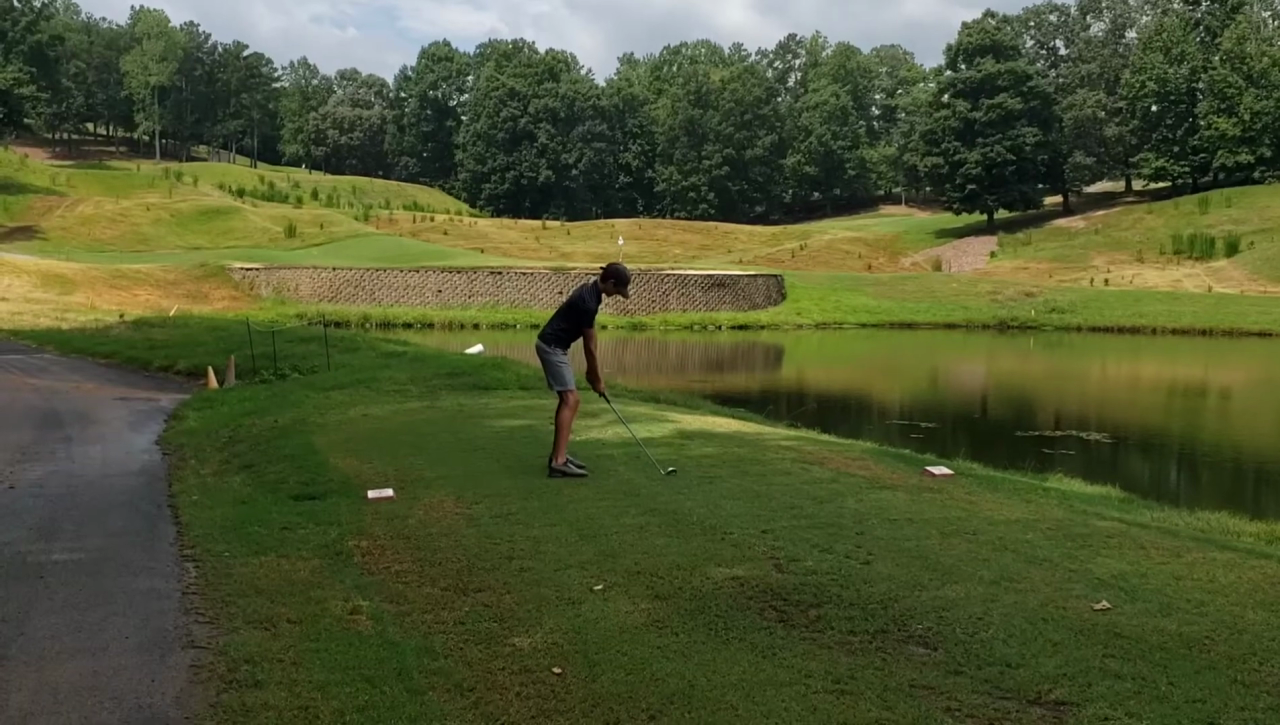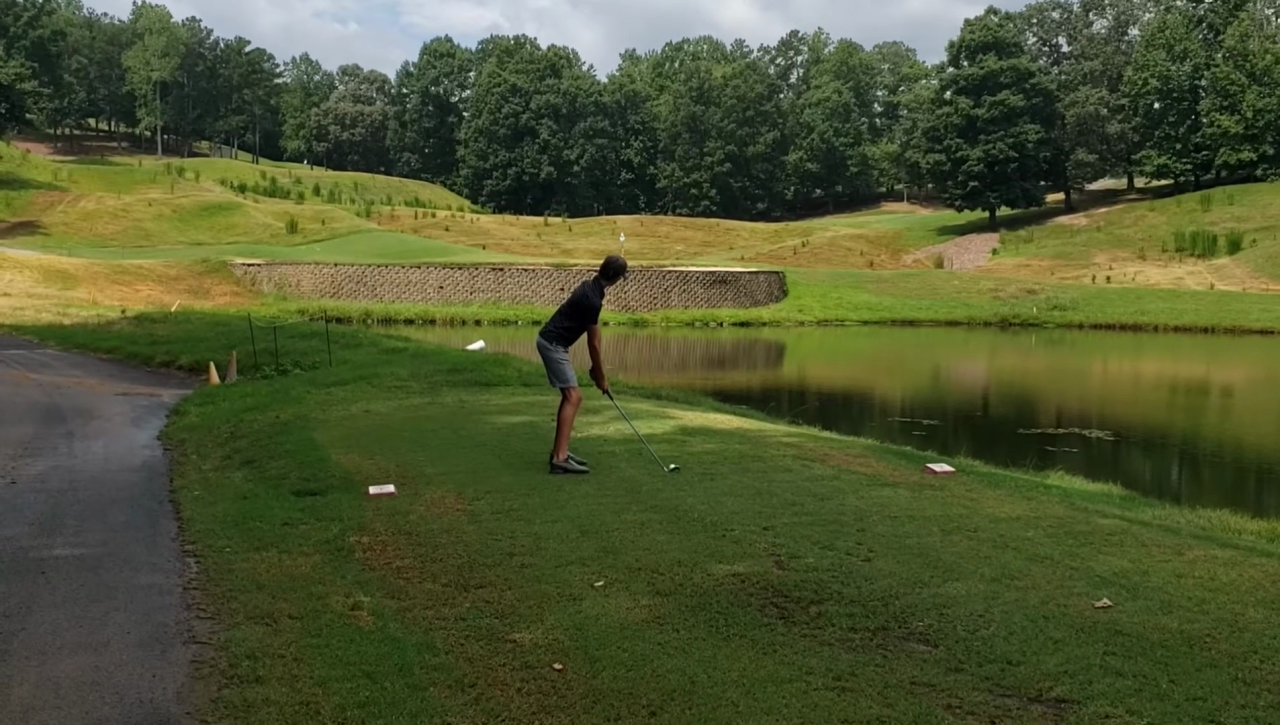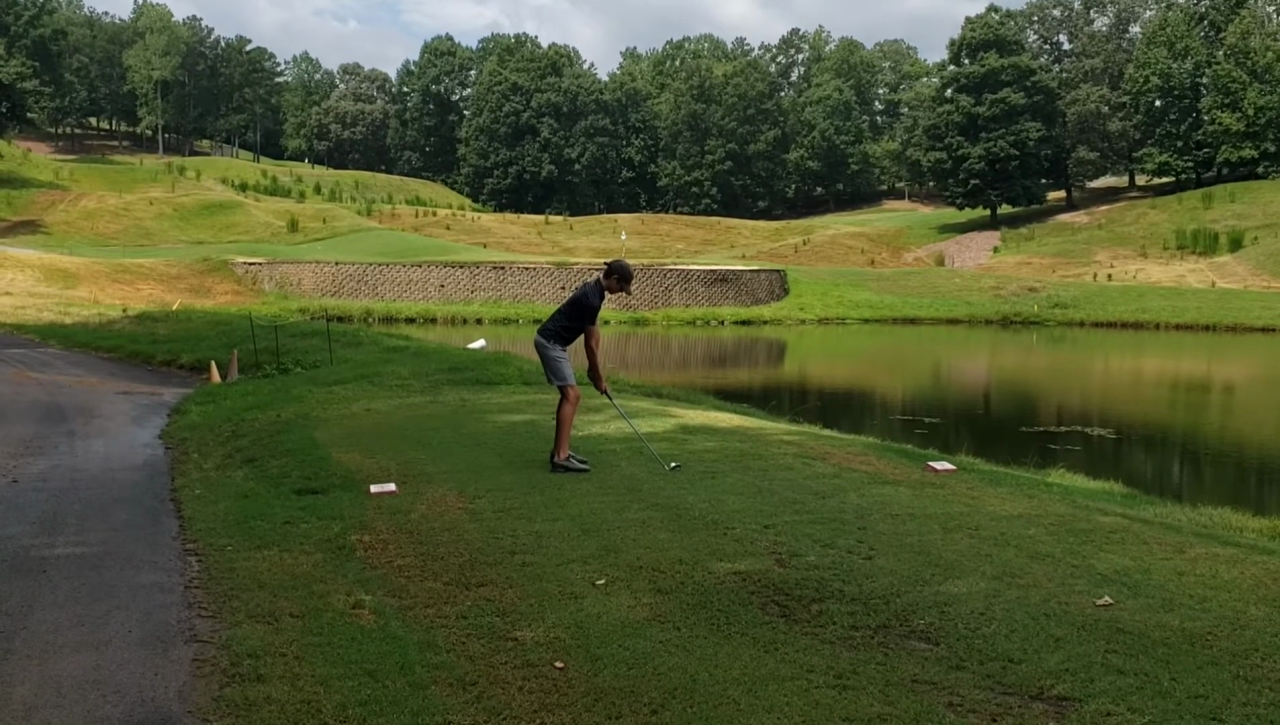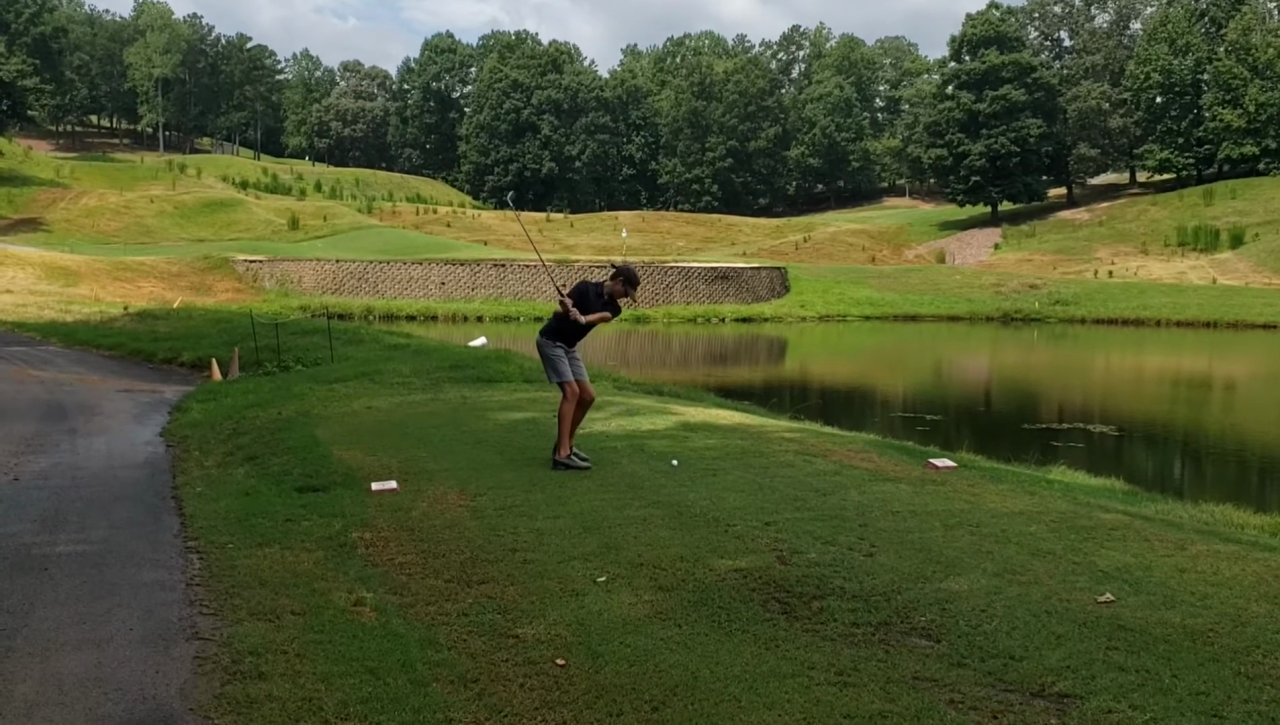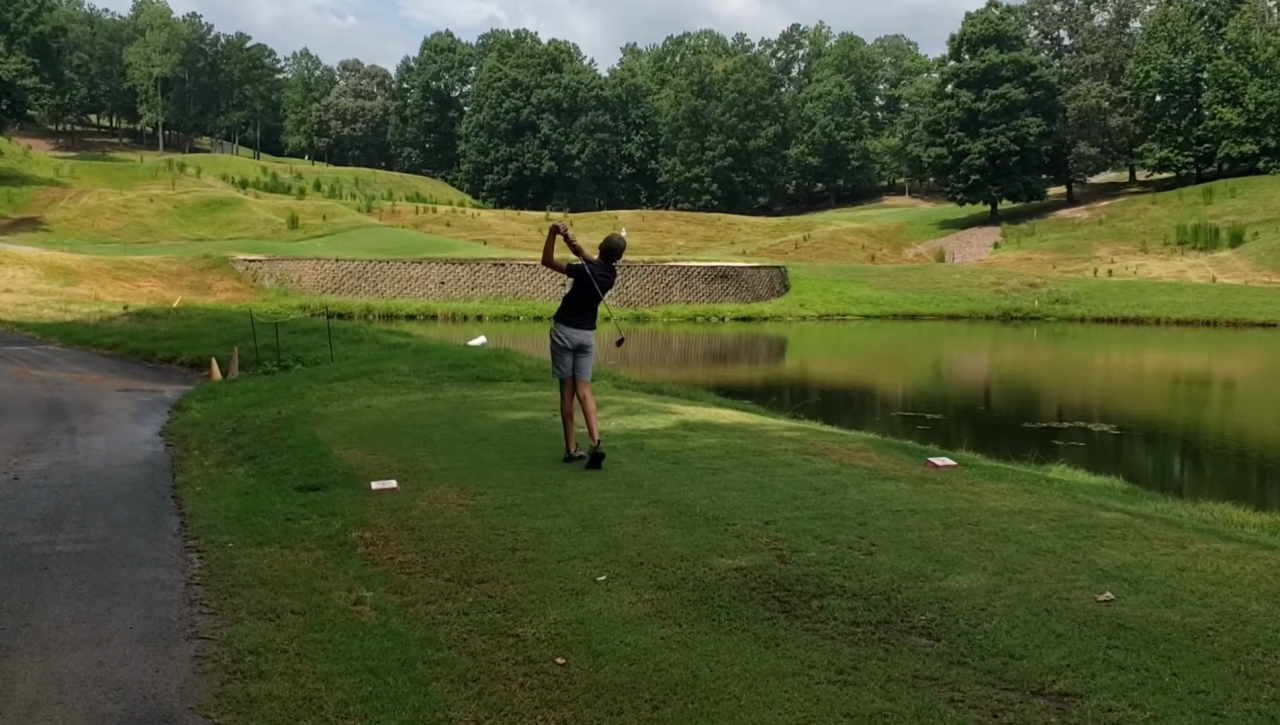
dt=1s
person 1, frame 1
left shoulder: (589, 290)
right shoulder: (588, 302)
left elbow: (590, 337)
right elbow: (589, 345)
left wrist: (591, 370)
right wrist: (597, 379)
left hip: (553, 345)
right hip: (552, 347)
left knee: (566, 398)
right knee: (571, 399)
left ankle: (558, 454)
right ankle: (558, 462)
person 1, frame 2
left shoulder: (591, 287)
right shoulder: (592, 299)
left elbow: (595, 333)
right elbow: (593, 342)
left wrist: (596, 367)
right wrist: (601, 375)
left hip: (552, 342)
right hip: (553, 344)
left knee: (569, 396)
right knee: (574, 396)
left ankle: (559, 451)
right ankle: (560, 458)
person 1, frame 3
left shoulder: (593, 289)
right shoulder: (591, 299)
left elbow: (594, 332)
right elbow: (590, 343)
left wrist: (594, 368)
right wrist: (598, 376)
left hip: (552, 342)
right hip: (551, 342)
left knee: (568, 395)
right knee: (571, 395)
left ankle: (560, 450)
right ankle: (561, 457)
person 1, frame 4
left shoulder: (614, 307)
right shoulder: (585, 287)
left elbow: (598, 318)
right elbow: (558, 313)
left wrist: (581, 319)
right wrist: (566, 309)
left hip: (568, 346)
right hip: (551, 341)
left knee: (587, 396)
right knee: (571, 392)
left ankle: (566, 445)
right ankle: (562, 455)
person 1, frame 5
left shoulder: (586, 271)
right shoulder: (611, 275)
left elbow: (547, 261)
right elbow: (583, 255)
left wrist: (553, 233)
right wrist: (570, 239)
left hip: (564, 331)
right hip: (586, 335)
left knee: (567, 391)
right knee: (584, 390)
left ankle: (571, 449)
right ankle: (595, 442)
